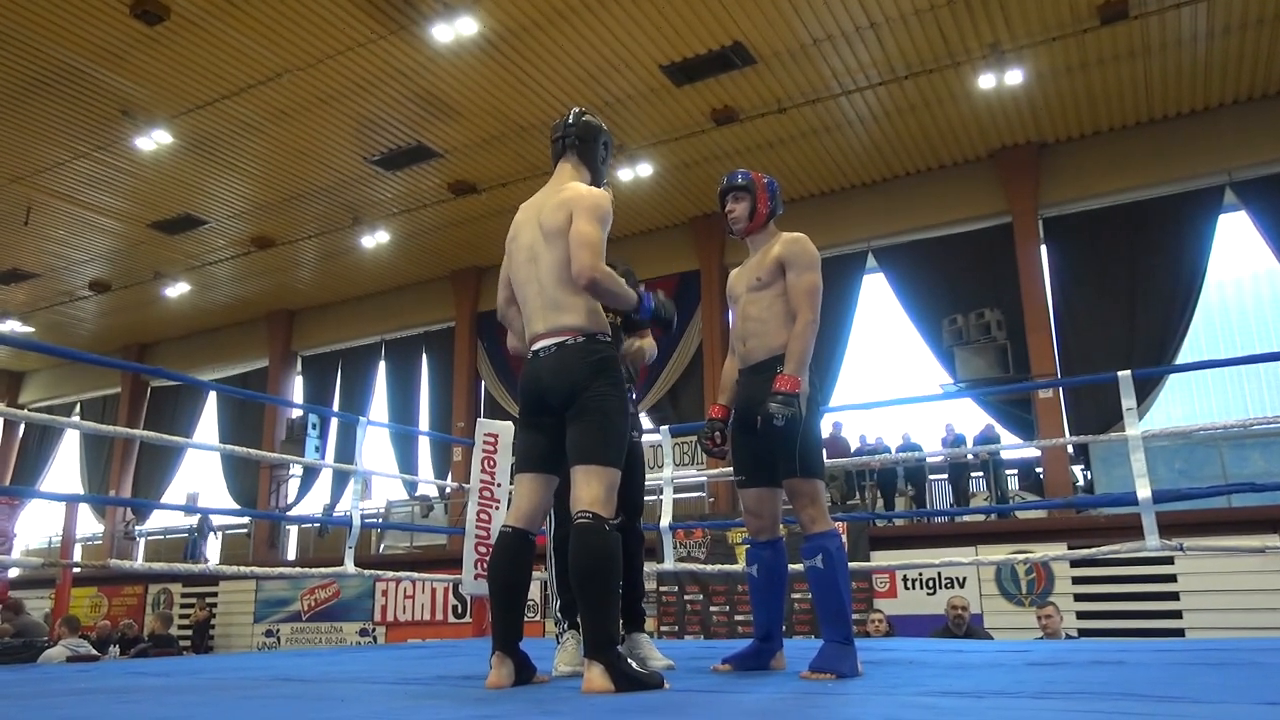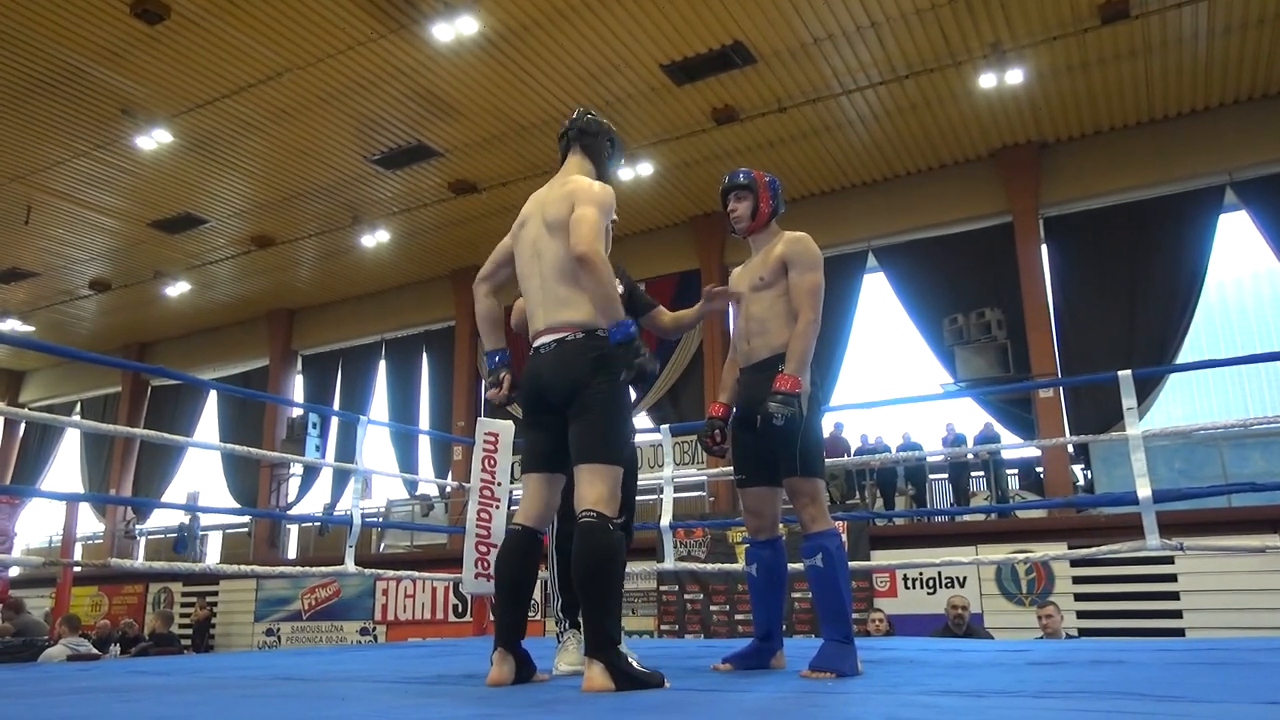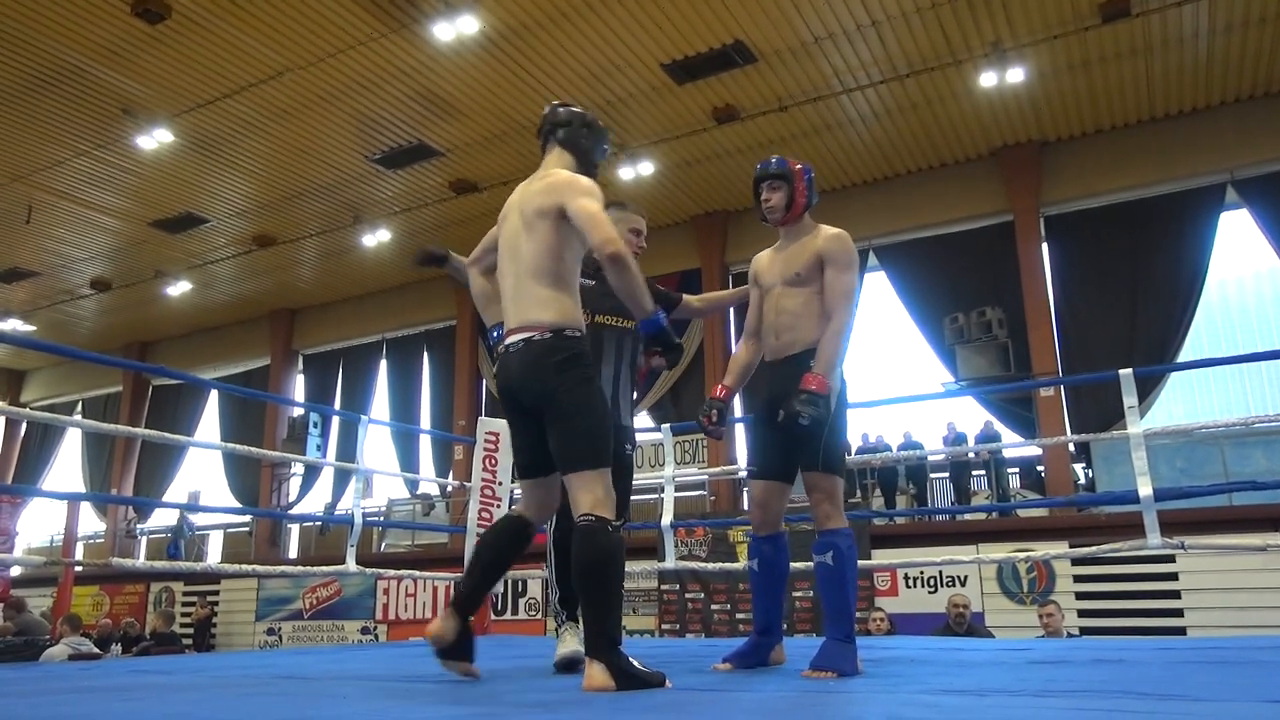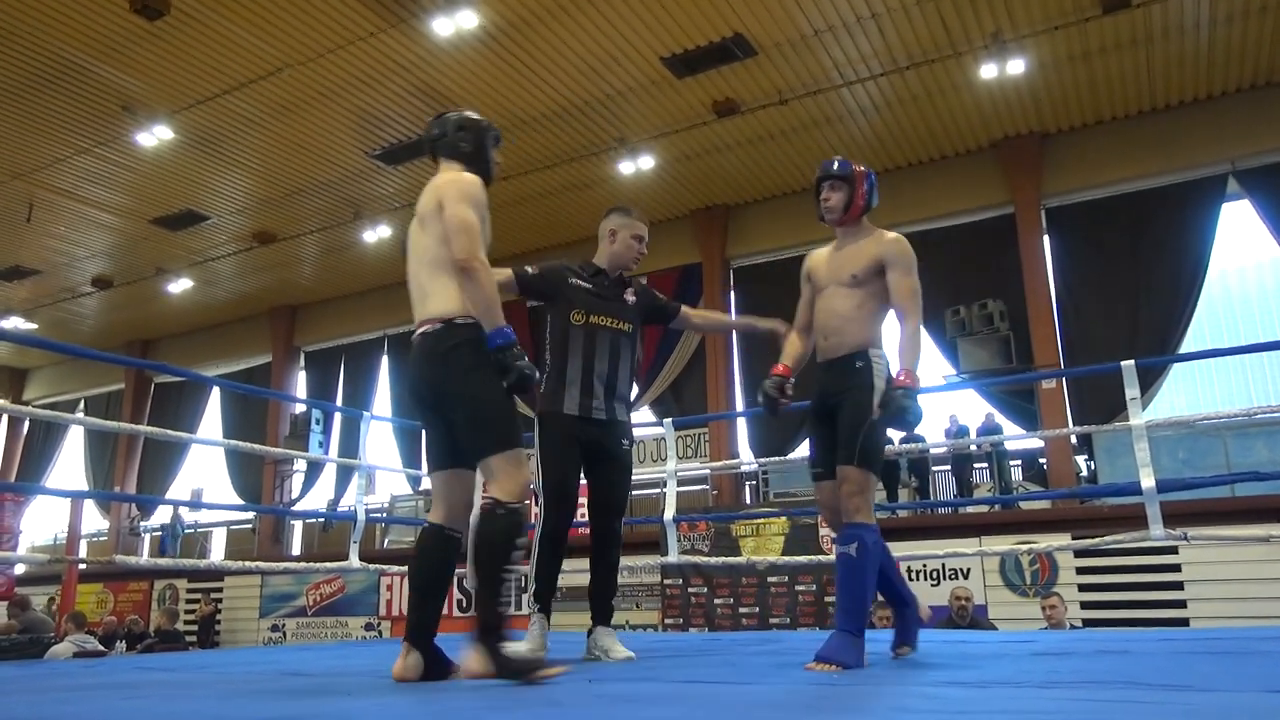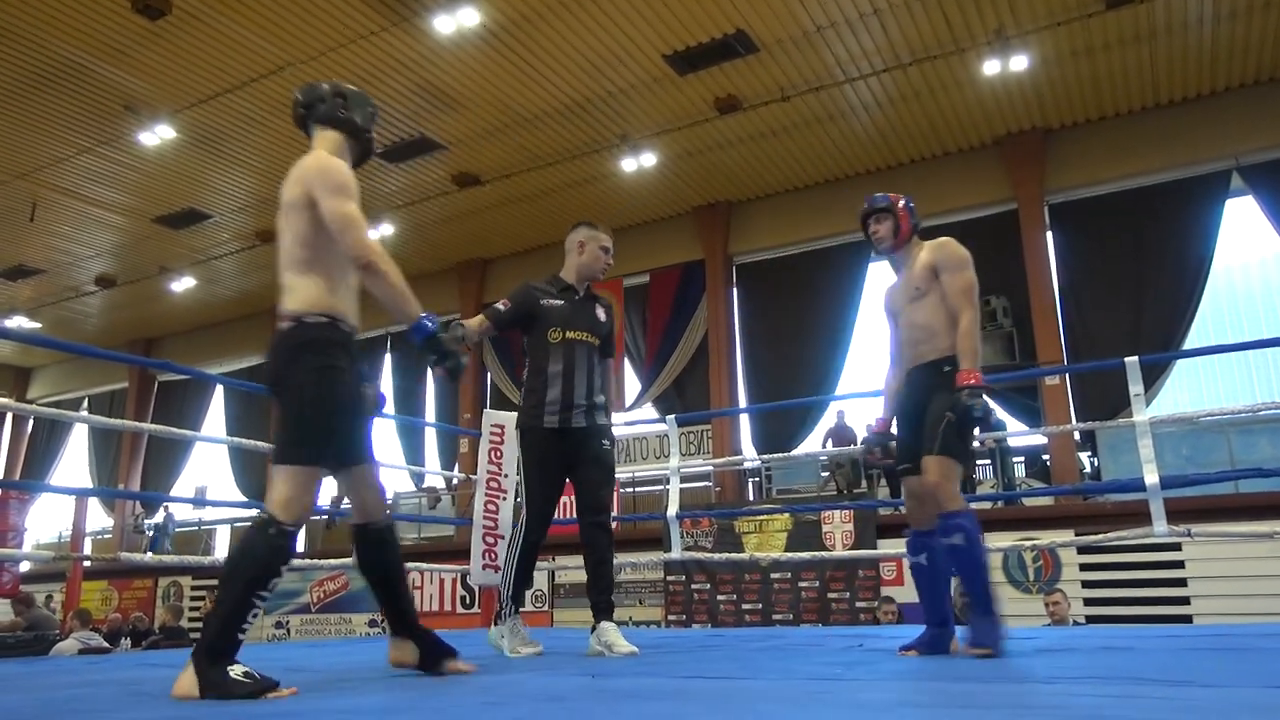
dt=0.4s
person 1, frame 1
left shoulder: (521, 216)
right shoulder: (588, 198)
left elbow: (506, 311)
right elbow: (589, 272)
right wrist: (647, 306)
left hip: (538, 369)
right hip: (586, 361)
left knee: (522, 514)
right knee: (593, 507)
left ankle: (504, 658)
right ankle: (601, 662)
person 1, frame 2
left shoulder: (532, 207)
right shoulder: (590, 191)
left elbow: (485, 283)
right elbow: (586, 250)
left wrist: (497, 361)
right wrist: (627, 333)
left hip: (540, 363)
right hip: (586, 356)
left knee: (533, 512)
right knee: (598, 503)
left ankle: (507, 655)
right ankle: (604, 660)
person 1, frame 3
left shoulder: (517, 200)
right shoulder: (572, 184)
left elbow: (476, 265)
right elbow: (609, 249)
right wrist: (654, 320)
left hip: (514, 363)
right hip: (557, 356)
left knee: (533, 507)
right knee: (595, 504)
left ankle: (454, 621)
right ankle: (604, 659)
person 1, frame 4
left shoulder: (426, 207)
right shoulder: (459, 185)
right elbow: (469, 261)
right wrist: (506, 343)
left hip: (428, 359)
right hip: (461, 350)
left knee: (450, 508)
right knee: (510, 488)
left ankle: (418, 650)
right ankle: (486, 643)
person 1, frame 5
left shoulder: (314, 185)
right shoulder: (326, 172)
right elbow: (365, 256)
left wrist: (348, 376)
right wrist: (428, 329)
left hip: (325, 356)
right hip: (315, 351)
left knee: (371, 501)
right knee: (290, 507)
left ankle: (409, 639)
right ankle: (209, 663)
person 2, frame 1
left shoulder: (794, 246)
right shoulder: (735, 277)
left elbow: (807, 319)
left wrist: (789, 383)
right wrist: (720, 411)
left hip: (784, 384)
right hip: (748, 393)
left knee: (809, 508)
right knee: (758, 522)
left ankle: (839, 645)
right ankle: (767, 644)
person 2, frame 2
left shoulder: (796, 246)
right shoulder: (737, 276)
left elbow: (809, 319)
left wrist: (787, 384)
right wrist: (719, 410)
left hip: (787, 386)
right hip: (750, 393)
left knee: (808, 507)
right knee: (758, 519)
left ankle: (839, 644)
right ankle: (767, 642)
person 2, frame 3
left shoulder: (832, 242)
right shoulder: (761, 263)
left elbow: (841, 318)
left wrist: (817, 382)
right wrist: (724, 391)
left hip: (814, 377)
right hip: (772, 383)
left knee: (825, 505)
right knee: (762, 512)
left ankle: (840, 644)
right ankle: (766, 638)
person 2, frame 4
left shoulder: (889, 247)
right shoulder: (814, 261)
left elbow: (911, 318)
right elbow: (801, 330)
left wrist: (905, 381)
right wrist: (781, 372)
left hip: (864, 373)
right hip: (825, 380)
left knee: (853, 498)
right knee: (836, 505)
left ankle: (848, 636)
right ankle: (906, 609)
person 2, frame 5
left shoulder: (944, 252)
right shoulder: (892, 291)
left elbow: (968, 317)
left wrist: (970, 384)
right wrist: (884, 418)
left hip: (950, 381)
right hip: (915, 389)
left knee: (939, 487)
right knee: (919, 507)
left ankle: (983, 615)
right ankle: (938, 629)
person 3, frame 1
left shoulder: (623, 277)
left elbow: (647, 340)
left wrist: (646, 349)
left knee: (628, 524)
right knee: (567, 524)
left ankle: (635, 632)
right ankle: (569, 633)
person 3, frame 2
left shoulder: (620, 281)
left elbow: (667, 324)
right elbow: (519, 321)
left wrist: (708, 307)
left knee: (619, 523)
right knee: (568, 523)
right ankle: (568, 632)
person 3, frame 3
left shoulder: (642, 292)
left elbow: (700, 305)
left wrist: (752, 291)
right wrist: (450, 261)
left hip: (617, 425)
left knee: (613, 525)
right knee: (568, 520)
right ankle: (568, 625)
person 3, frame 4
left shoulder: (639, 295)
right shoulder: (563, 277)
left elbow: (696, 319)
right elbow: (497, 279)
left wrist: (757, 324)
left hip: (612, 423)
right hip: (560, 417)
left knee: (609, 524)
right knee: (556, 516)
left ankle: (602, 628)
right ankle: (539, 621)
person 3, frame 5
left shoulder: (602, 310)
right shoulder: (536, 295)
right elbow: (481, 324)
left wrist: (608, 415)
right wrist: (464, 332)
left hip: (592, 429)
right hip: (543, 427)
left knee: (598, 523)
right knee: (534, 523)
left ankle: (604, 626)
right ankle: (505, 621)
